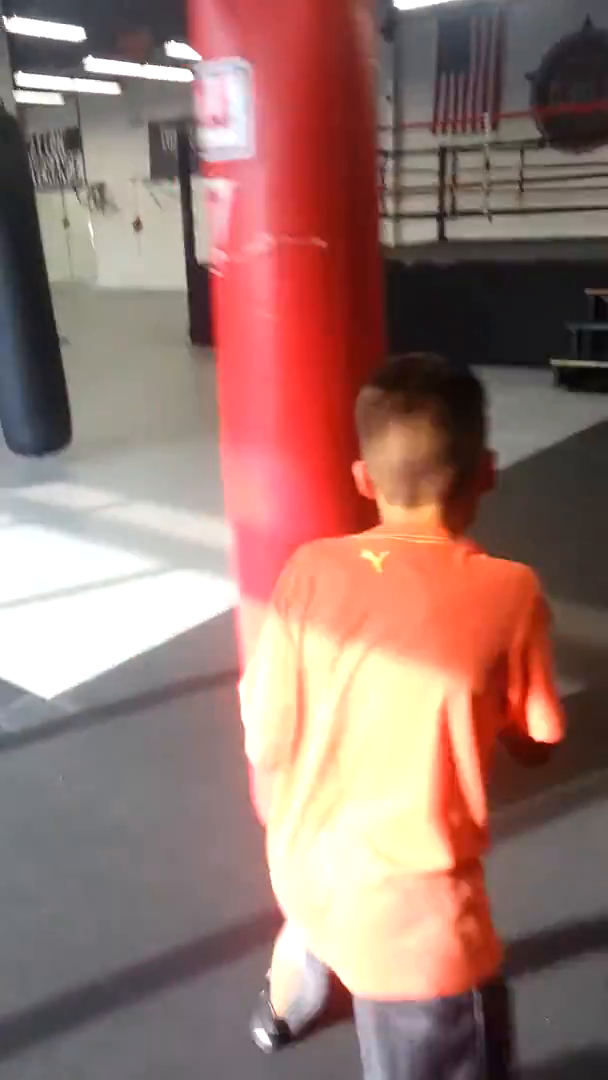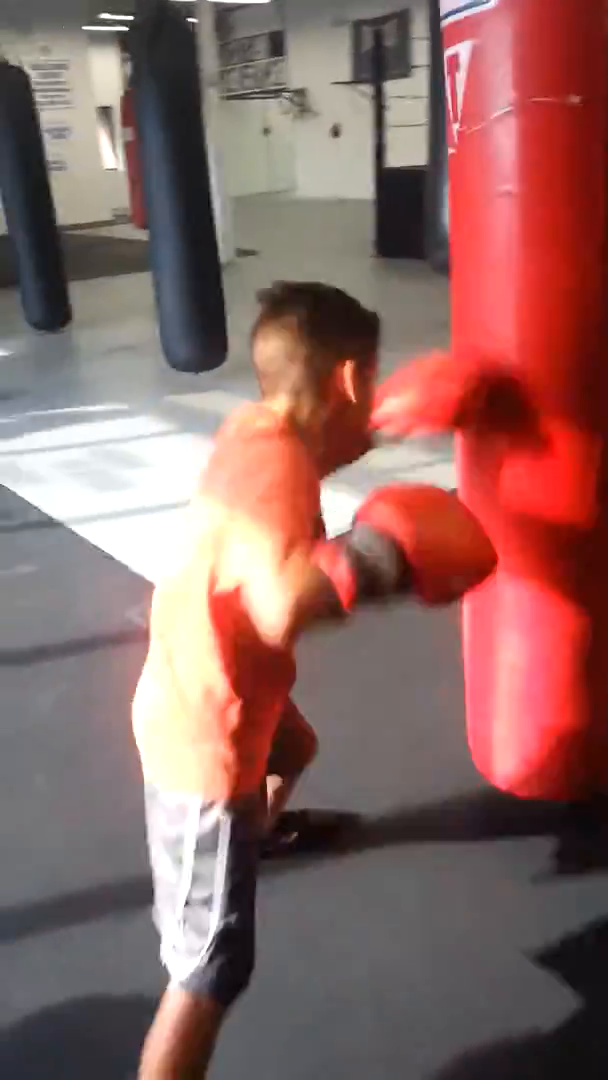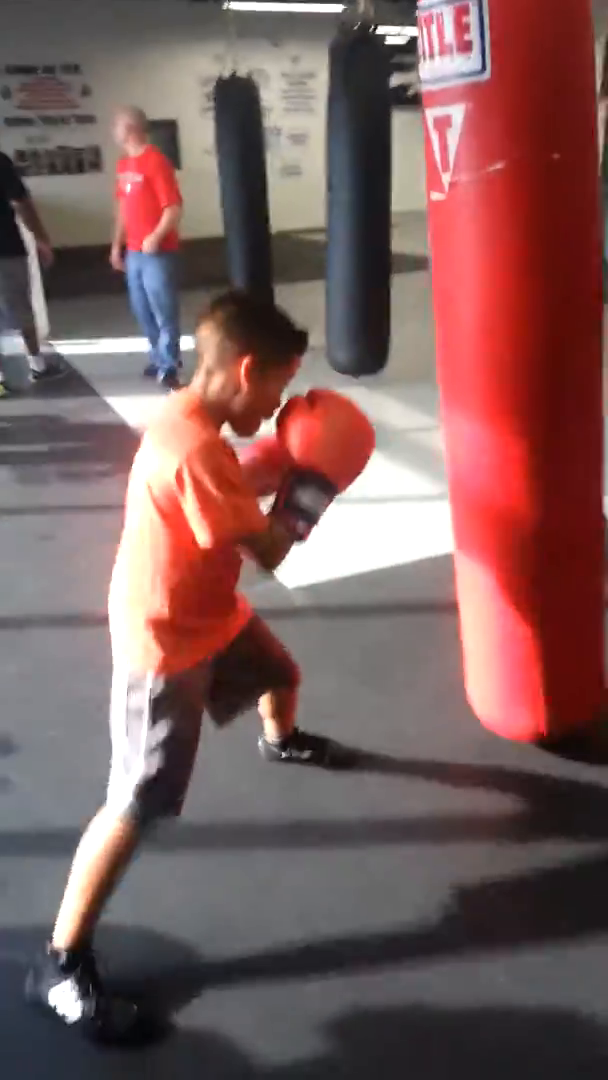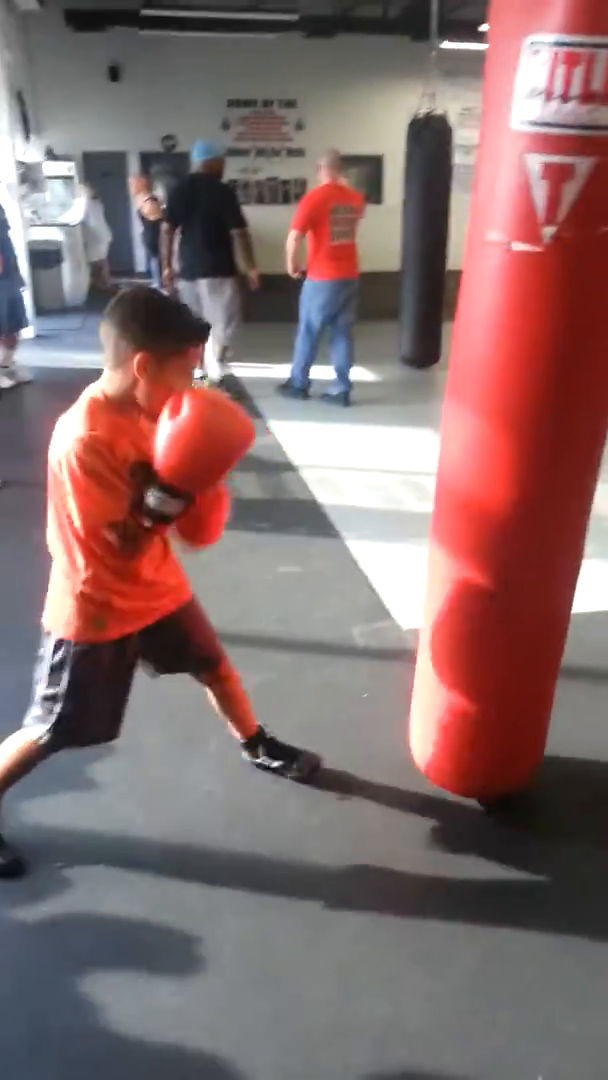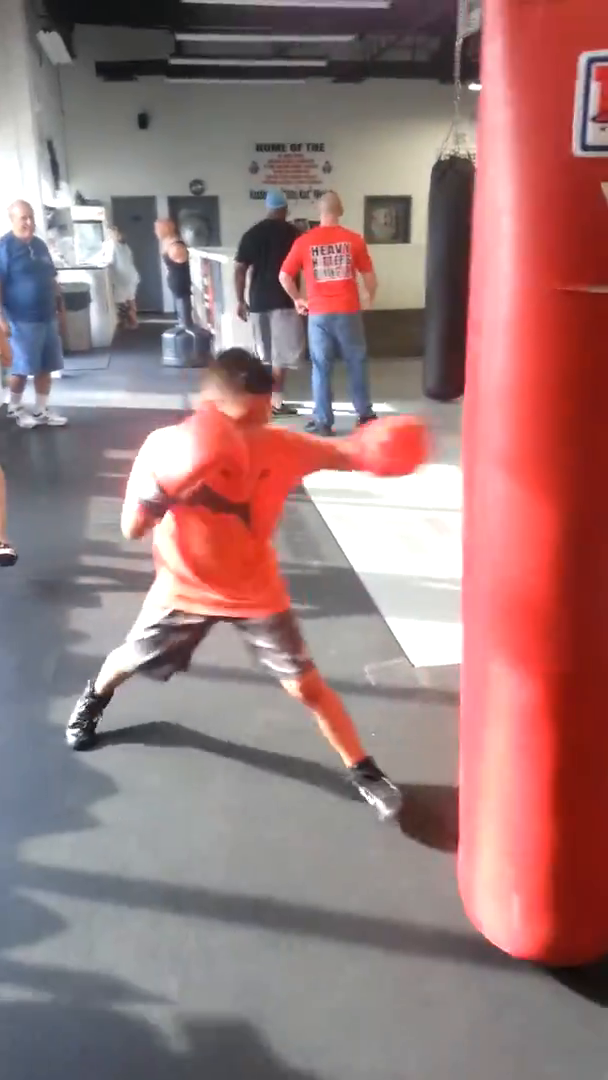
dt=1s
person 1, frame 1
left shoulder: (310, 573)
right shoulder: (509, 593)
left elbow: (263, 746)
right elbow: (536, 746)
left hip: (307, 864)
right hip: (420, 916)
left knee: (314, 923)
left ankle: (280, 1010)
person 1, frame 2
left shoulder: (255, 430)
right shoulder: (279, 471)
right elbow: (283, 610)
left hip: (235, 698)
right hip: (201, 727)
left knee: (295, 749)
right knee: (212, 965)
left ankle: (261, 825)
person 1, frame 3
left shoulder: (184, 418)
right shoulder: (198, 449)
right elbow: (266, 552)
left hip: (211, 614)
right hip: (164, 642)
left knee: (281, 674)
right knee: (140, 804)
left ankle: (280, 741)
right ankle: (62, 963)
person 1, frame 4
left shoulder: (136, 409)
right shoulder: (85, 435)
right elbow: (125, 539)
left hip: (156, 583)
right hip: (95, 606)
left knee: (214, 665)
right knee: (51, 732)
left ankle: (257, 745)
person 1, frame 5
left shoulder: (278, 443)
right shoulder: (165, 445)
left elbow: (337, 455)
right elbow: (132, 528)
right wrist: (164, 482)
left hip: (255, 591)
right hip: (185, 588)
left knee: (305, 683)
right knee: (131, 660)
left ankle: (365, 772)
right ankle: (92, 700)
